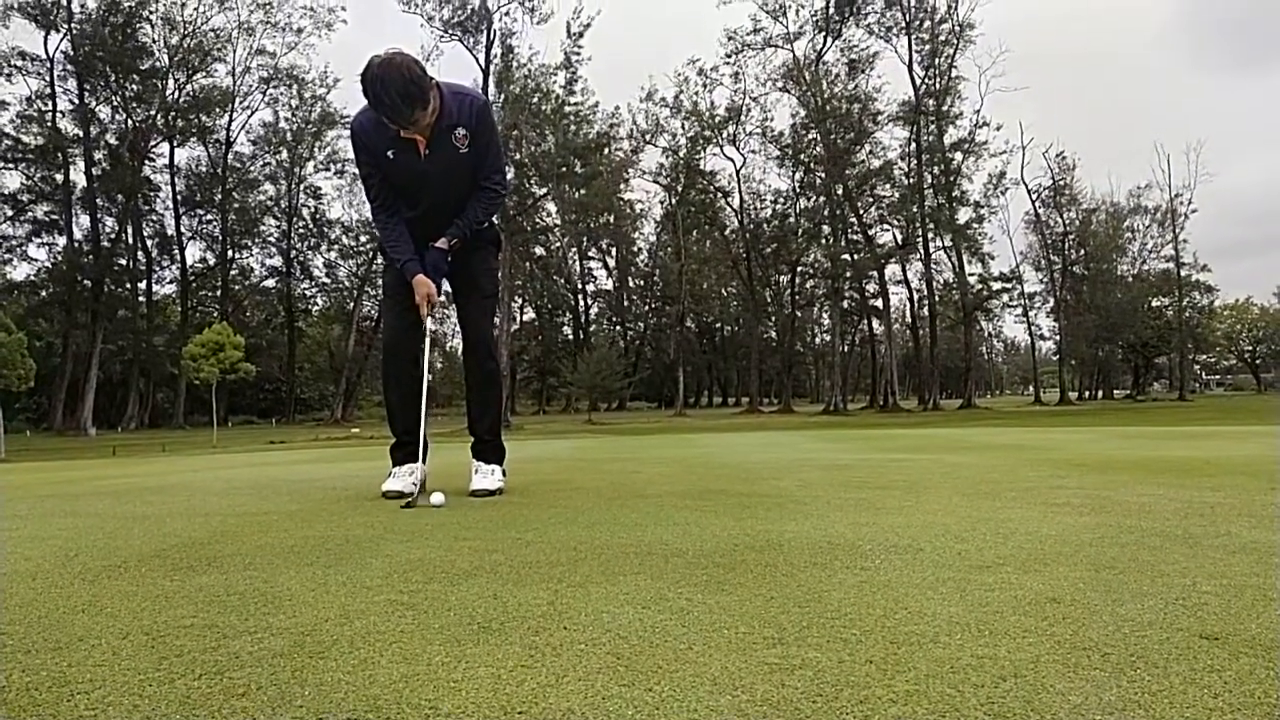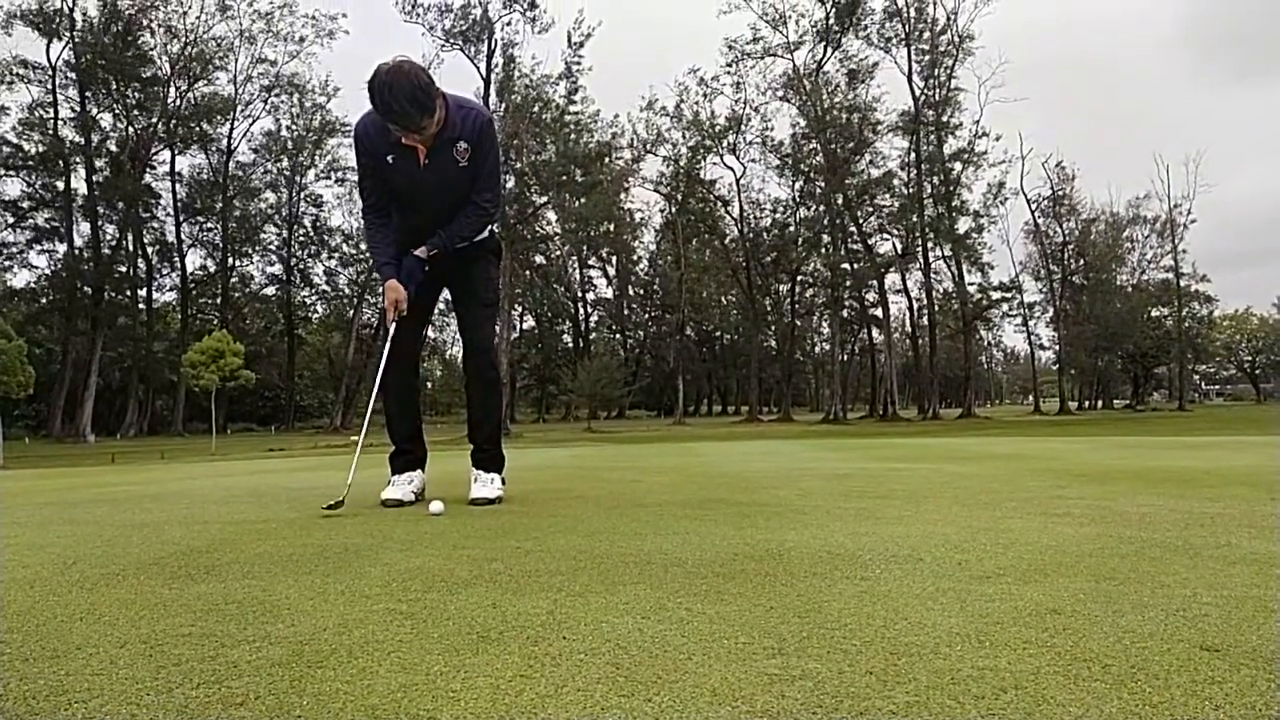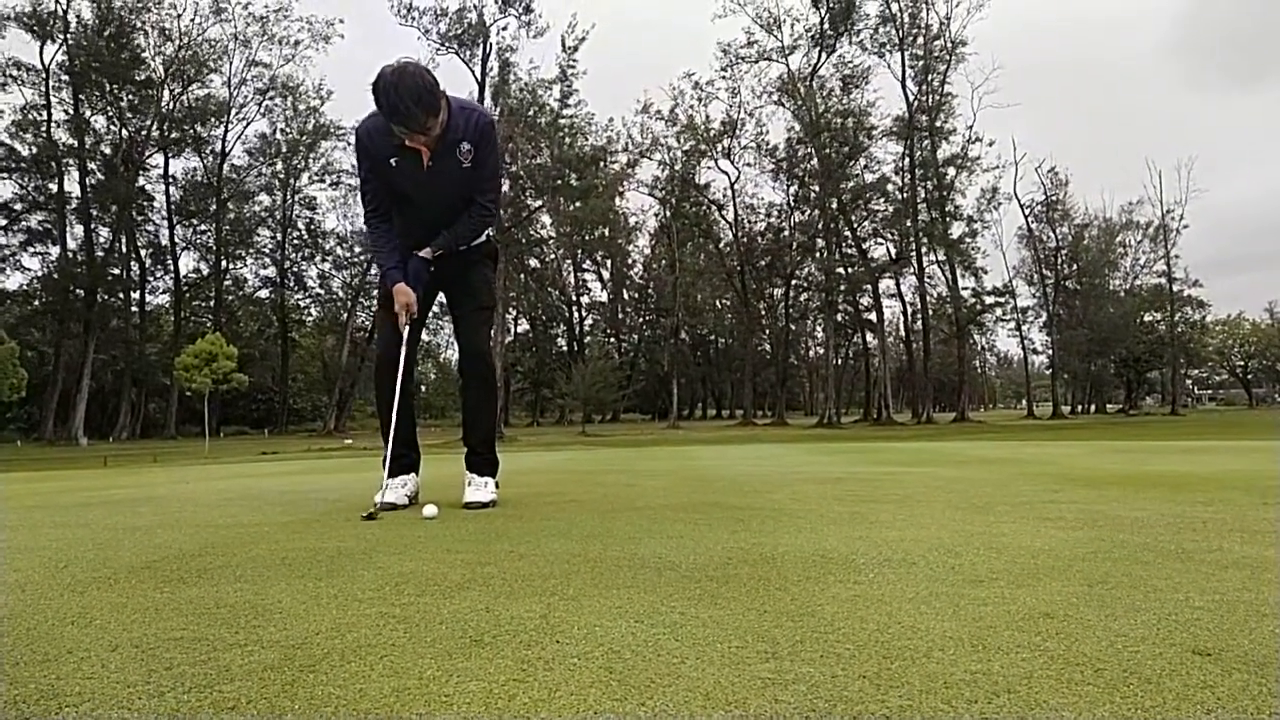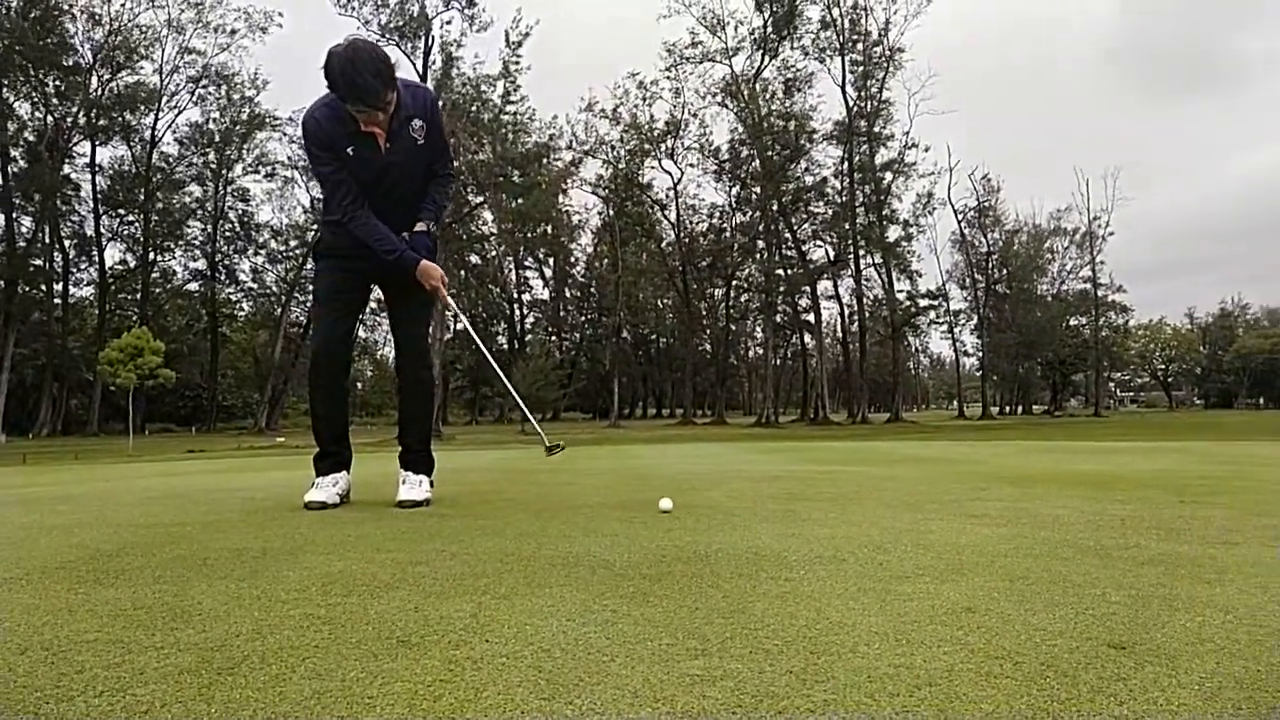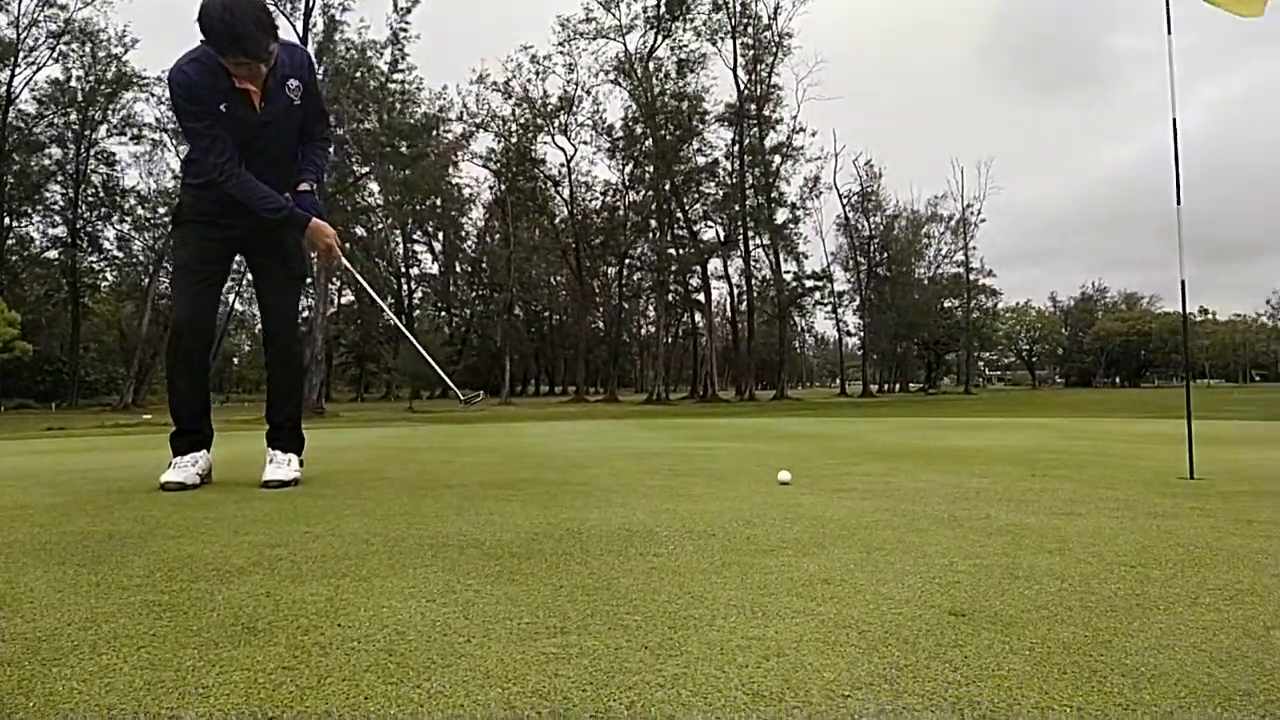
dt=0.5s
person 1, frame 1
left shoulder: (472, 108)
right shoulder: (366, 129)
left elbow: (494, 187)
right elbow: (384, 210)
left wrist: (448, 242)
right wrist: (413, 272)
left hip: (469, 239)
right hip: (407, 246)
left knee: (479, 340)
right knee: (398, 345)
left ankle: (488, 457)
right ankle: (407, 459)
person 1, frame 2
left shoulder: (475, 122)
right shoulder: (369, 133)
left elbow: (485, 205)
right elbow: (375, 213)
left wrist: (430, 251)
right wrist: (389, 275)
left hip: (469, 250)
right hip: (405, 253)
left knee: (480, 350)
right knee: (396, 352)
left ankle: (487, 467)
right ankle: (408, 467)
person 1, frame 3
left shoulder: (477, 123)
right shoulder: (371, 135)
left elbow: (487, 205)
right elbow: (377, 217)
left wrist: (433, 254)
right wrist: (395, 280)
left hip: (466, 253)
right hip: (403, 257)
left knee: (476, 354)
right knee: (390, 356)
left ankle: (481, 471)
right ankle: (402, 471)
person 1, frame 4
left shoulder: (422, 101)
right shoulder: (320, 124)
left elbow: (442, 172)
right elbow: (351, 210)
left wrist: (422, 229)
right wrist: (411, 264)
left hip: (411, 242)
right hip: (346, 246)
left knee: (414, 352)
right knee: (327, 352)
left ankle: (416, 469)
right ankle: (333, 469)
person 1, frame 5
left shoulder: (296, 61)
right shoulder: (188, 78)
left elbow: (317, 133)
right elbow: (225, 171)
left wrist: (306, 190)
right wrist: (302, 222)
left hip: (279, 211)
right hip: (208, 213)
left knee: (282, 325)
right knee: (188, 324)
left ankle: (284, 447)
right ankle: (191, 449)
